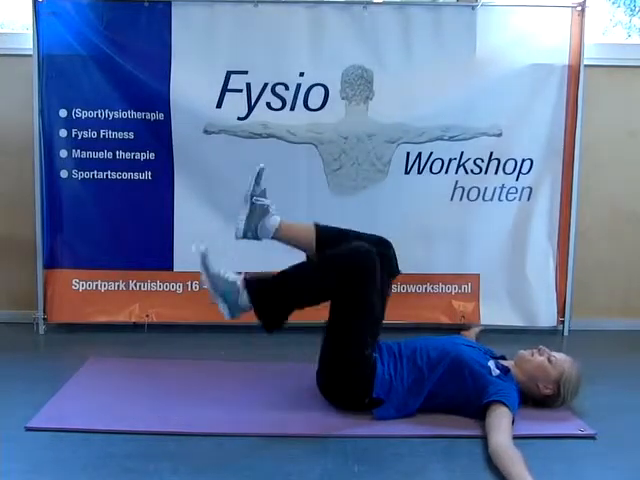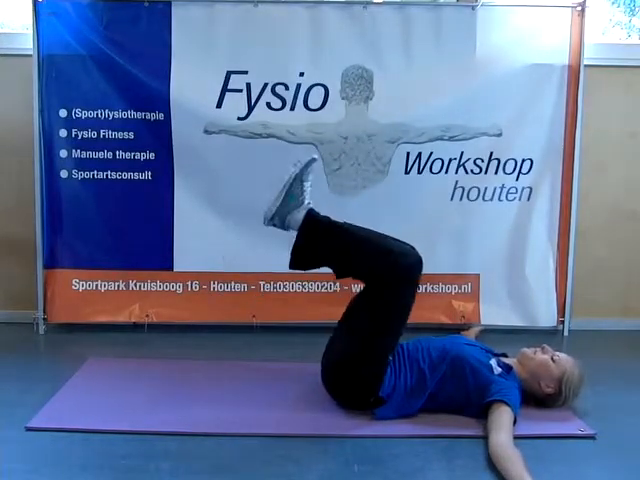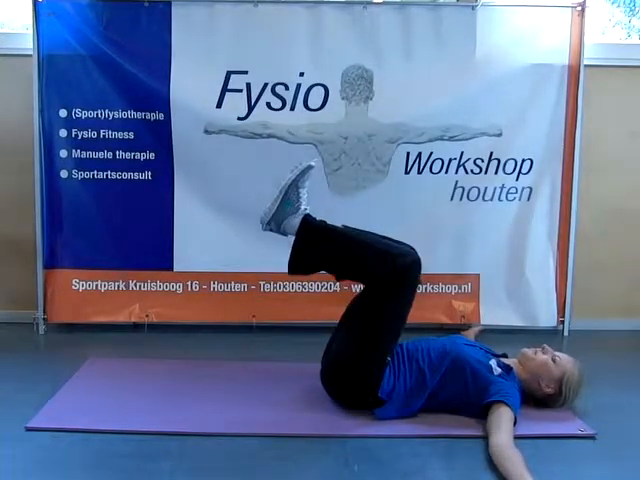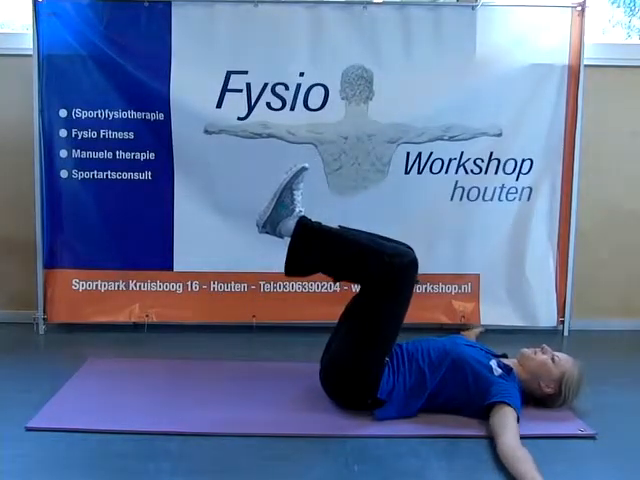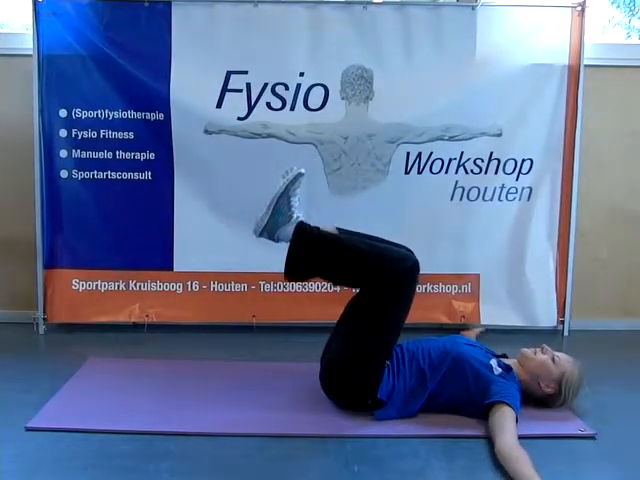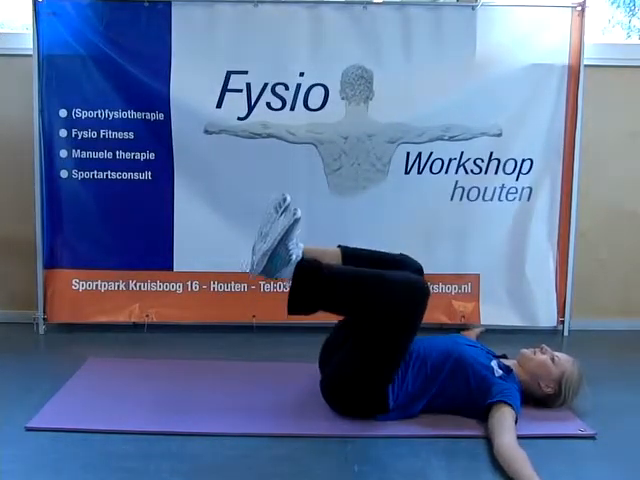
dt=0.5s
person 1, frame 1
left shoulder: (504, 389)
right shoulder: (492, 360)
left elbow: (500, 443)
left hip: (356, 383)
right hip: (374, 363)
left knee: (359, 260)
right knee: (376, 250)
left ankle: (246, 294)
right ankle: (266, 224)
person 1, frame 2
left shoulder: (506, 389)
right shoulder: (496, 361)
left elbow: (500, 442)
left hip: (359, 381)
right hip: (353, 367)
left knee: (403, 263)
right knee: (401, 261)
left ankle: (300, 217)
right ankle: (298, 216)
person 1, frame 3
left shoulder: (506, 389)
right shoulder: (494, 361)
left elbow: (501, 443)
left hip: (357, 381)
right hip: (381, 366)
left knee: (401, 264)
right knee: (400, 260)
left ankle: (297, 223)
right ankle: (297, 221)
person 1, frame 4
left shoulder: (506, 389)
right shoulder: (493, 361)
left elbow: (509, 443)
left hip: (356, 381)
right hip: (359, 366)
left knee: (399, 264)
right knee: (397, 259)
left ankle: (293, 226)
right ankle: (292, 223)
person 1, frame 5
left shoulder: (505, 388)
right shoulder: (492, 359)
left elbow: (506, 443)
left hip: (357, 382)
right hip: (348, 366)
left knee: (400, 267)
right knee: (397, 261)
left ankle: (293, 230)
right ankle: (291, 227)
person 1, frame 6
left shoulder: (506, 389)
right shoulder: (488, 357)
left elbow: (505, 443)
left hip: (356, 388)
left knee: (411, 289)
right knee: (406, 269)
left ankle: (290, 267)
right ankle: (292, 257)
person 2, frame 1
left shoulder: (324, 133)
right shoulder: (390, 132)
left elbow: (267, 129)
right elbow: (443, 131)
left wrist: (220, 127)
right wrist: (486, 130)
person 2, frame 2
left shoulder: (324, 133)
right shoulder: (390, 132)
left elbow: (268, 130)
right elbow: (443, 131)
left wrist: (221, 127)
right wrist: (486, 130)
person 2, frame 3
left shoulder: (324, 133)
right shoulder: (390, 132)
left elbow: (267, 129)
right elbow: (444, 131)
left wrist: (221, 127)
right wrist: (485, 131)
person 2, frame 4
left shoulder: (324, 133)
right shoulder: (389, 132)
left elbow: (268, 129)
right elbow: (443, 131)
left wrist: (221, 127)
right wrist: (485, 130)
person 2, frame 5
left shoulder: (324, 133)
right shoulder: (389, 132)
left elbow: (268, 130)
right elbow: (442, 132)
left wrist: (221, 127)
right wrist: (485, 131)
person 2, frame 6
left shoulder: (324, 132)
right shoulder: (389, 132)
left elbow: (267, 129)
right elbow: (443, 131)
left wrist: (220, 127)
right wrist: (485, 130)
